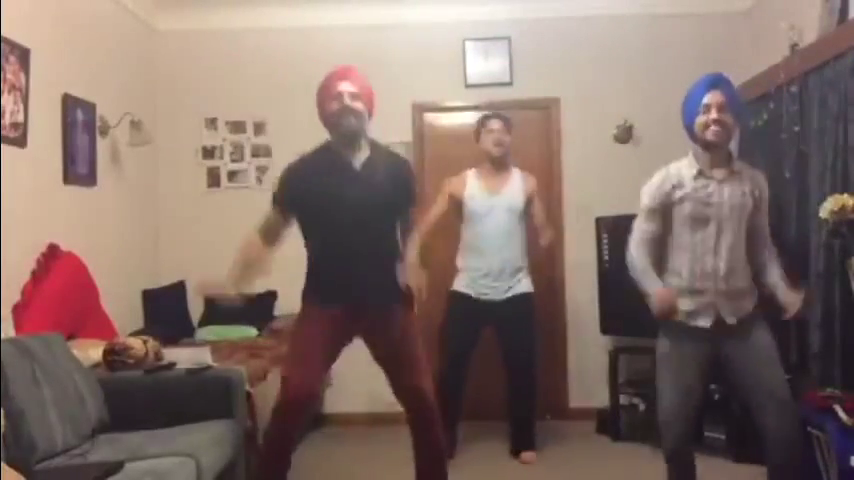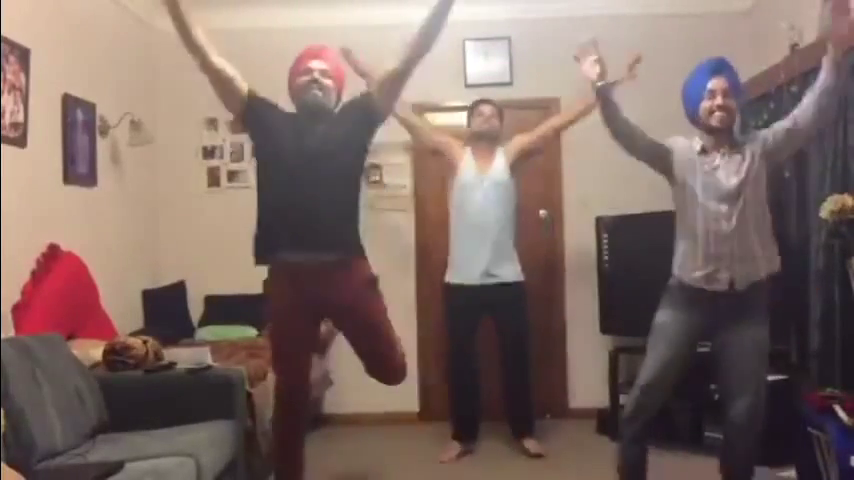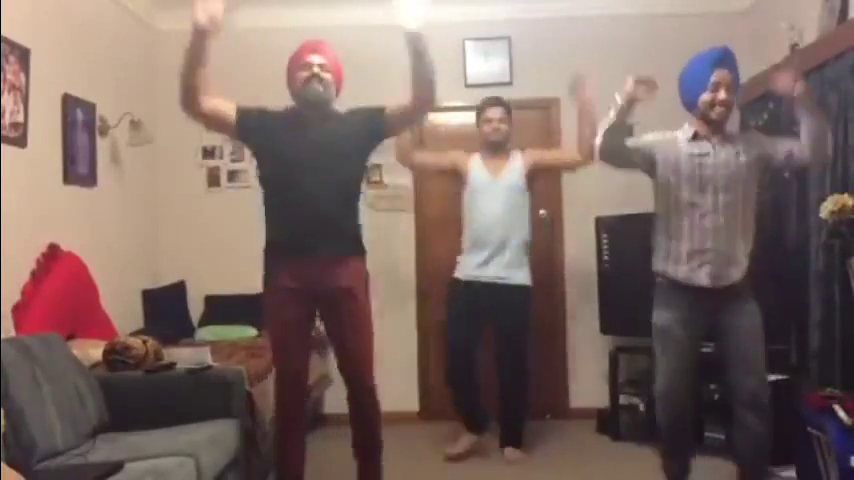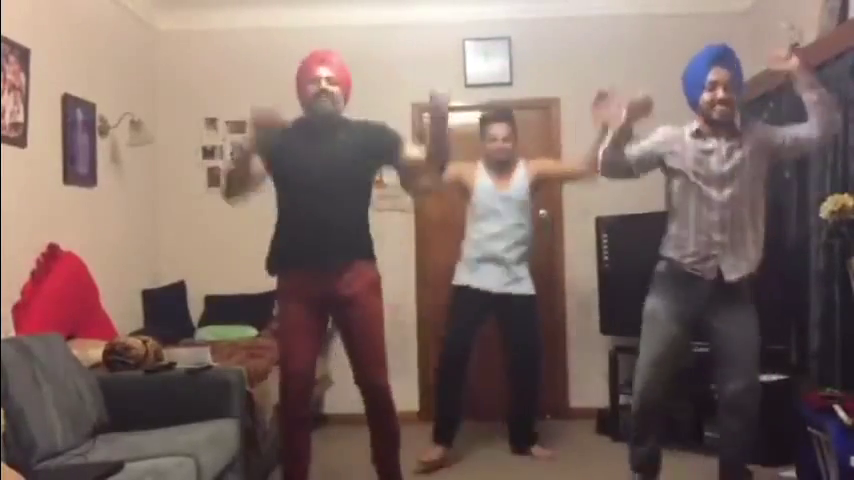
dt=0.4s
person 1, frame 1
left shoulder: (396, 167)
right shoulder: (305, 173)
left elbow: (410, 230)
right elbow: (266, 237)
right wrist: (234, 283)
left hip: (388, 303)
right hip: (326, 304)
left knee: (422, 403)
right knee: (294, 400)
person 1, frame 2
left shoulder: (356, 119)
right shoulder: (267, 121)
left elbow: (408, 62)
right elbow: (210, 63)
left hip: (347, 270)
right hip: (288, 275)
left knee: (391, 368)
right knee: (292, 389)
left ankle: (378, 335)
person 1, frame 3
left shoulder: (359, 125)
right shoulder: (266, 125)
left elbow: (422, 102)
right elbow: (195, 104)
left wrist: (415, 43)
left hip: (344, 269)
right hip: (286, 271)
left knee: (360, 378)
right knee: (290, 382)
person 1, frame 4
left shoulder: (369, 136)
right shoulder: (281, 140)
left elbow: (429, 170)
right elbow: (232, 189)
left wrist: (439, 128)
right wrist: (254, 141)
left hip: (354, 274)
right hip: (299, 279)
left knee: (374, 384)
right knee: (295, 385)
person 2, frame 1
left shoulder: (754, 182)
right shoulder: (667, 180)
left elbow: (761, 246)
right elbow: (642, 245)
left wrist: (782, 289)
right wrist: (655, 289)
left hip: (743, 317)
right hip: (683, 319)
left knee: (781, 410)
right knee: (675, 421)
person 2, frame 2
left shoulder: (760, 150)
right shoulder: (675, 153)
left elbow: (811, 116)
right elbow: (625, 134)
right wrist: (602, 86)
left hip: (745, 297)
right hip: (687, 294)
left knee: (745, 409)
right knee: (649, 388)
person 2, frame 3
left shoulder: (752, 147)
right shoulder: (664, 148)
left elbow: (812, 151)
right elbow: (609, 151)
left wrist: (803, 102)
right wrist: (625, 106)
left hip: (732, 289)
right hip: (678, 289)
left knee: (752, 393)
right knee: (673, 396)
person 2, frame 4
left shoulder: (761, 140)
right shoulder: (671, 140)
left elbow: (825, 131)
right elbow: (613, 166)
left wrist: (804, 81)
right wrist: (620, 131)
left hip: (734, 284)
right hip: (678, 279)
left knee: (739, 393)
right knee: (651, 385)
person 3, frame 1
left shoulder: (526, 183)
right shoulder: (459, 184)
left elbow: (543, 230)
right elbow: (426, 225)
left wrist: (546, 242)
right wrist: (412, 264)
left hip: (515, 292)
right hip: (467, 291)
left knee: (522, 369)
right knee: (450, 368)
left ankle: (522, 442)
right ankle: (444, 440)
person 3, frame 2
left shoulder: (513, 151)
right shoulder: (455, 153)
left elbow: (560, 121)
right elbow: (408, 120)
right wrist: (368, 76)
left hip: (506, 277)
right hip: (461, 277)
left knee: (516, 355)
right knee: (459, 357)
left ankle: (525, 431)
right ankle: (463, 435)
person 3, frame 3
left shoulder: (527, 162)
right shoulder: (463, 163)
left elbow: (582, 156)
right elbow: (409, 159)
left wrist: (585, 109)
left hip: (513, 278)
right hip: (470, 275)
left knee: (513, 361)
right knee: (458, 352)
left ankle: (511, 438)
right ankle: (472, 426)
person 3, frame 4
left shoulder: (533, 171)
right shoulder: (468, 173)
left elbow: (587, 168)
left wrist: (604, 130)
left hip: (517, 285)
right hip: (472, 282)
left knee: (526, 362)
right knee: (452, 356)
left ankle: (523, 438)
right ankle: (443, 441)
